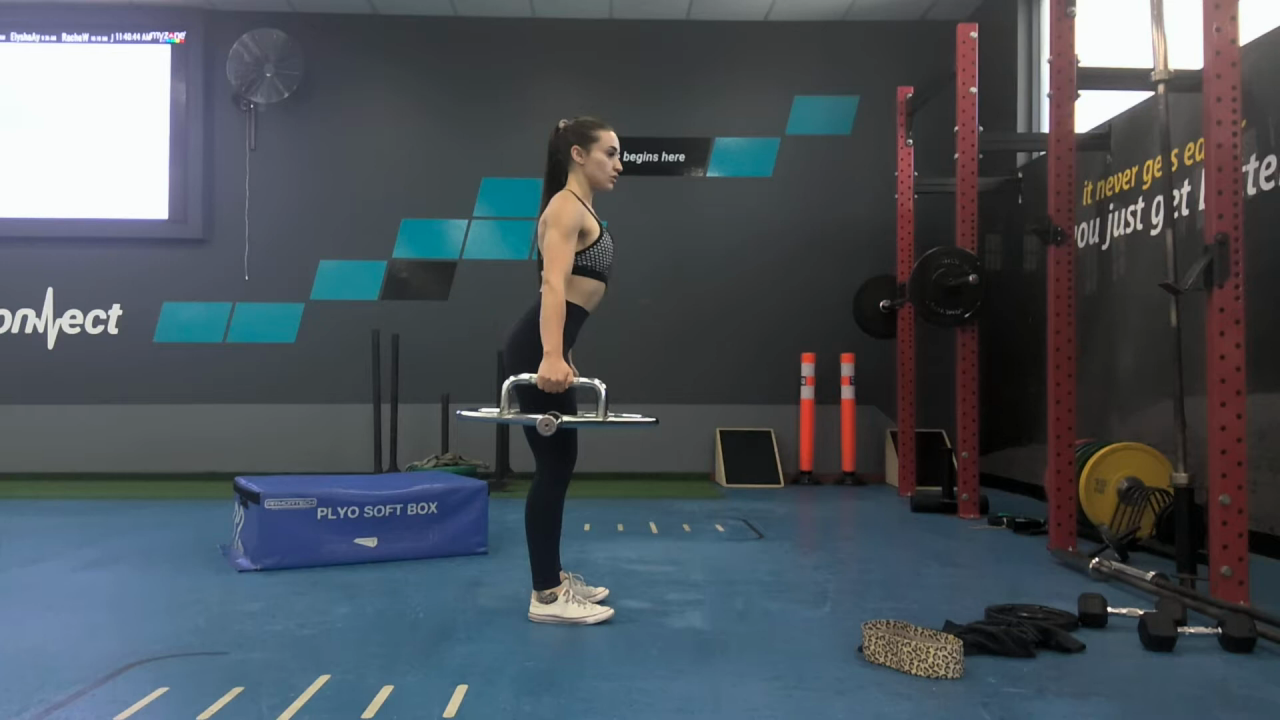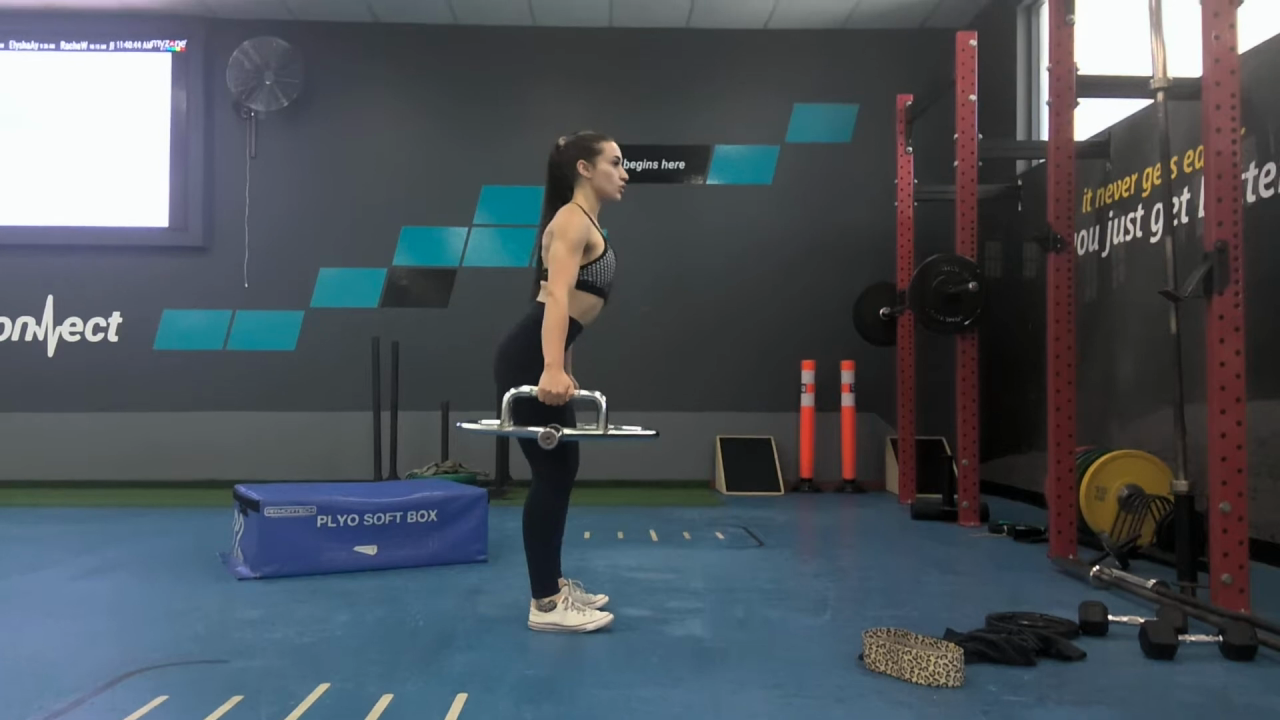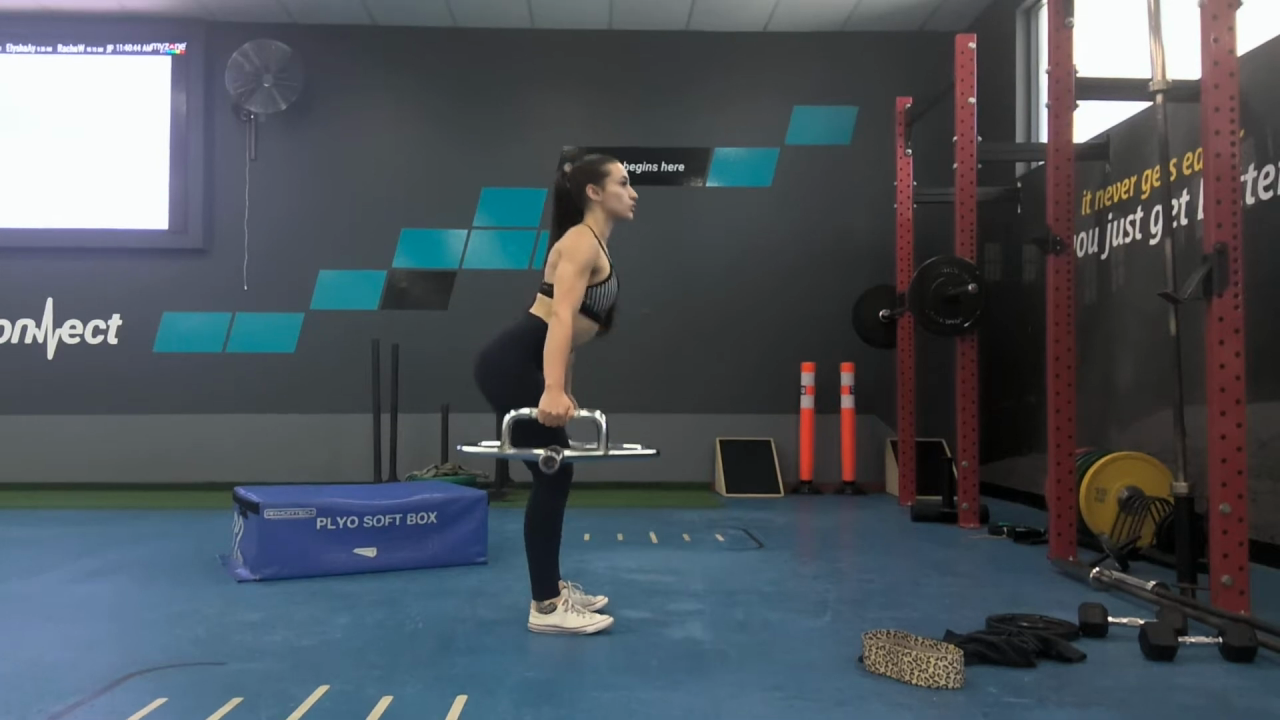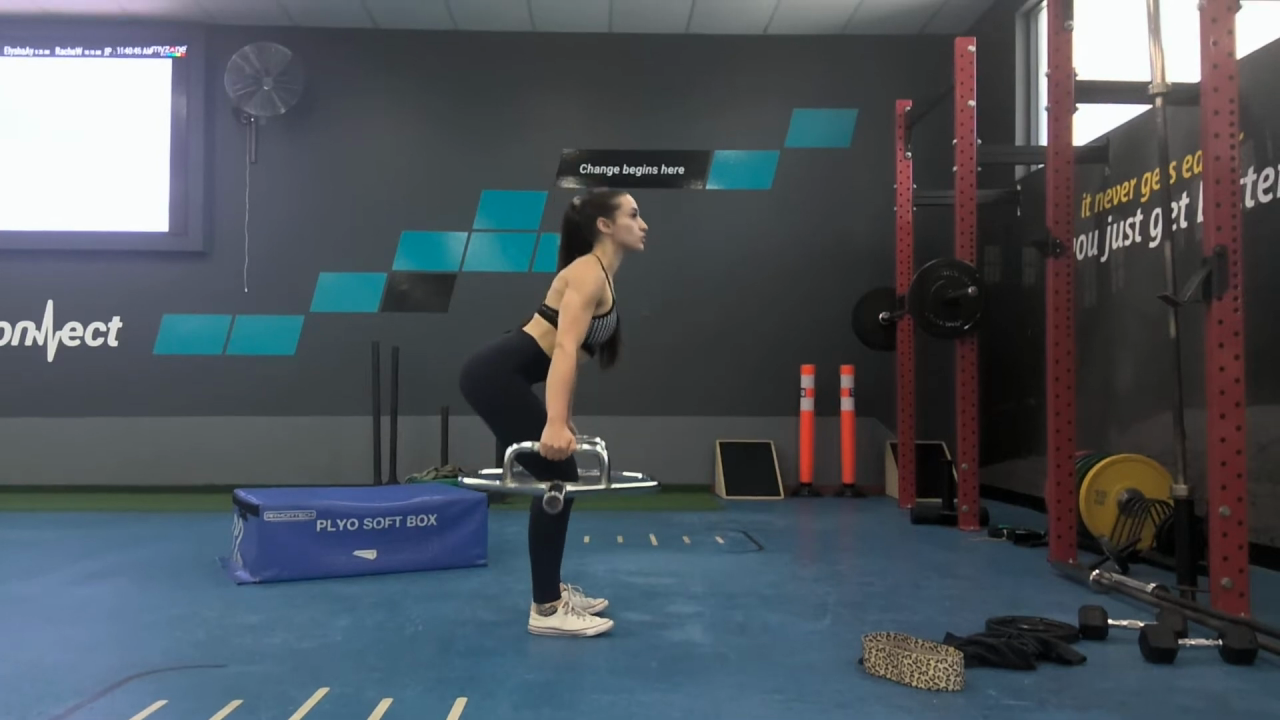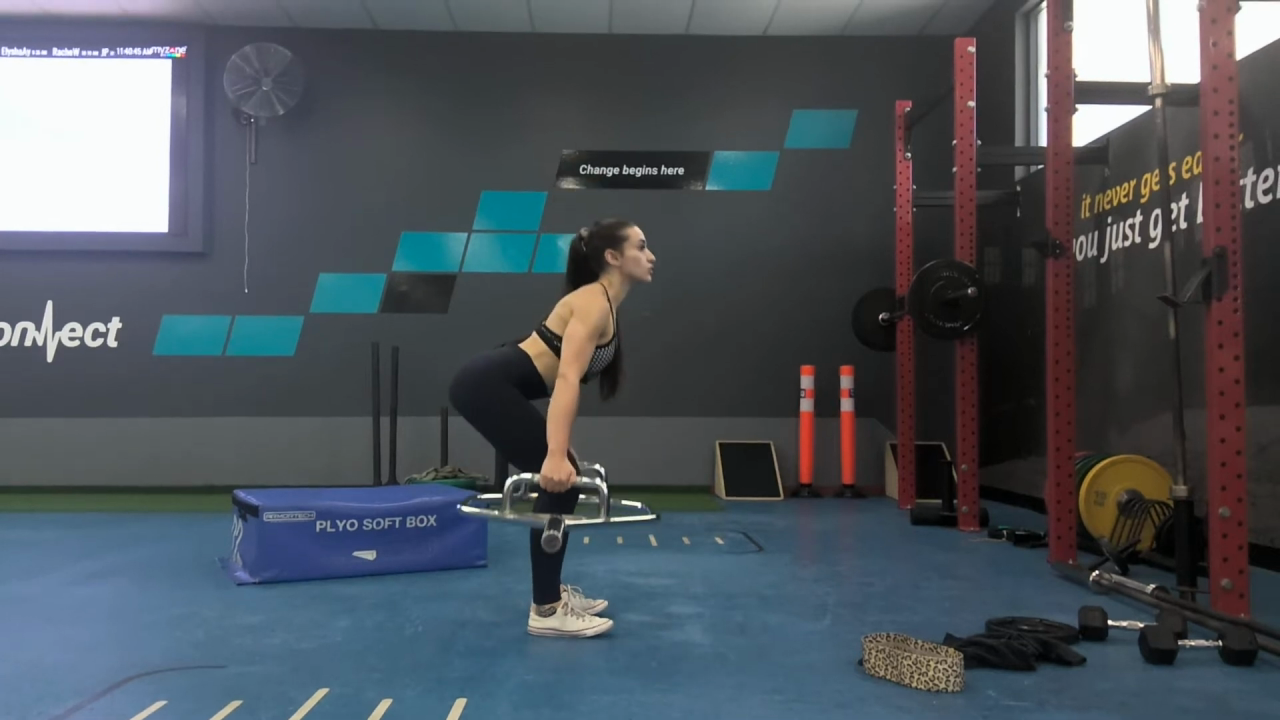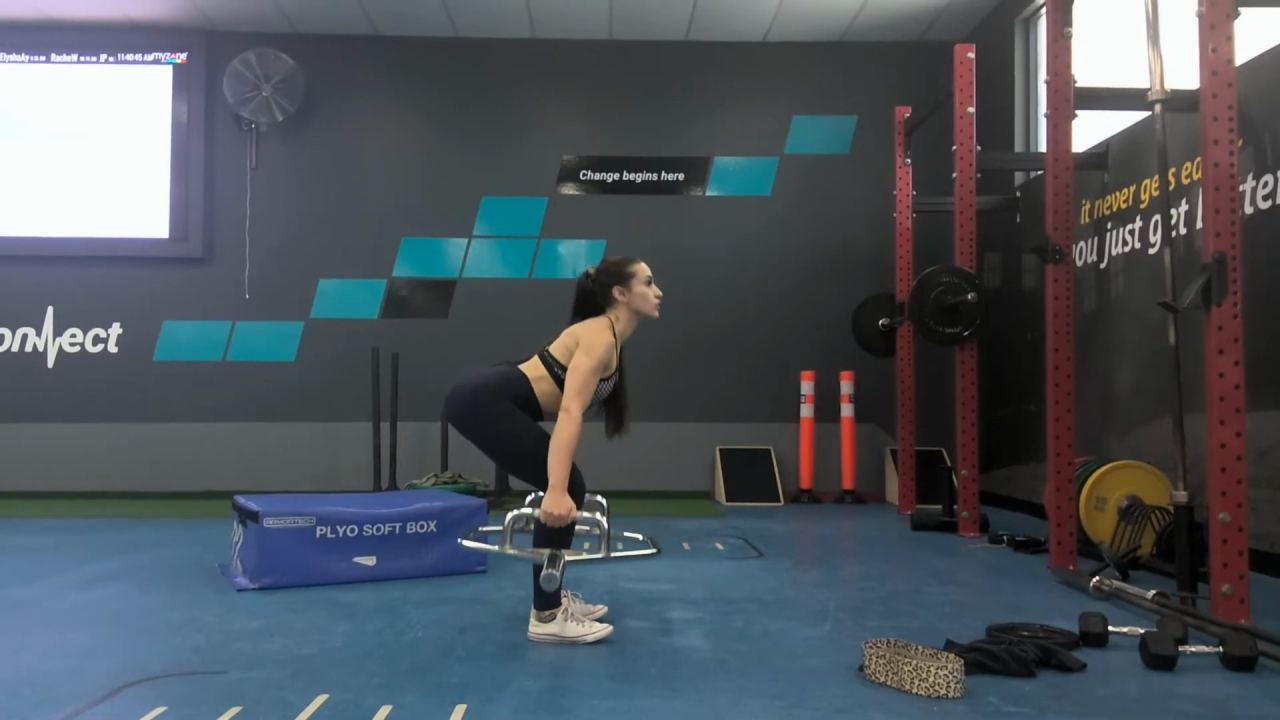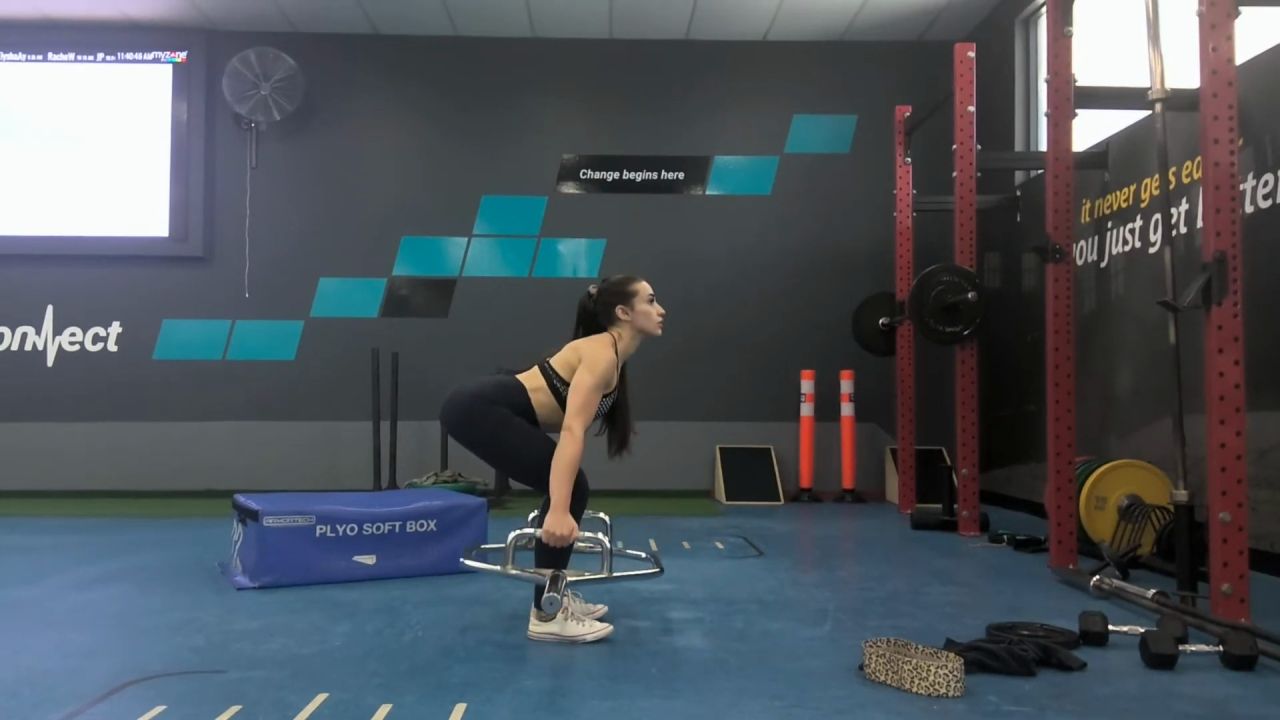
dt=0.3s
person 1, frame 1
left shoulder: (578, 207)
right shoulder: (566, 207)
right elbow: (553, 286)
right wrist: (551, 357)
left hip: (547, 346)
right hip: (539, 349)
left knee: (560, 463)
right knee: (554, 466)
left ankle: (553, 578)
right ankle: (547, 597)
person 1, frame 2
left shoulder: (582, 222)
right shoulder: (572, 220)
right elbow: (556, 298)
left wrist: (559, 367)
right wrist: (553, 369)
left hip: (540, 355)
right hip: (530, 357)
left knee: (561, 469)
right knee: (552, 473)
left ankle: (553, 585)
right ankle: (546, 605)
person 1, frame 3
left shoulder: (593, 245)
right shoulder: (582, 242)
right elbow: (560, 318)
left wrist: (562, 390)
right wrist: (552, 391)
left hip: (516, 364)
right hip: (511, 365)
left knee: (556, 474)
right knee: (552, 475)
left ankle: (552, 588)
right ankle: (546, 608)
person 1, frame 4
left shoulder: (597, 274)
right shoulder: (589, 273)
left elbow: (567, 352)
right elbow: (564, 349)
left wrist: (564, 419)
right wrist: (554, 424)
left hip: (503, 376)
right hip: (496, 376)
left knee: (560, 479)
right knee: (556, 480)
left ankle: (552, 590)
right ankle: (546, 609)
person 1, frame 5
left shoulder: (602, 305)
right shoulder: (595, 303)
left elbow: (566, 379)
right elbow: (566, 380)
left wrist: (559, 450)
right wrist: (556, 456)
left hip: (490, 384)
right hip: (486, 386)
left knee: (563, 480)
right knee: (560, 481)
left ankle: (552, 590)
right ankle: (547, 610)
person 1, frame 6
left shoulder: (605, 337)
right shoulder: (600, 337)
left elbow: (569, 410)
right elbow: (569, 413)
left wrist: (561, 484)
right wrist: (556, 492)
left hip: (487, 401)
right hip: (482, 403)
left knee: (568, 487)
right knee: (566, 495)
left ankle: (552, 596)
right ankle: (547, 615)
person 1, frame 7
left shoulder: (611, 356)
right shoulder: (603, 354)
left elbow: (572, 427)
right elbow: (573, 432)
left wrist: (564, 503)
right wrist: (559, 510)
left hip: (483, 408)
right hip: (477, 411)
left knee: (570, 488)
right knee: (570, 493)
right ankle: (547, 614)
